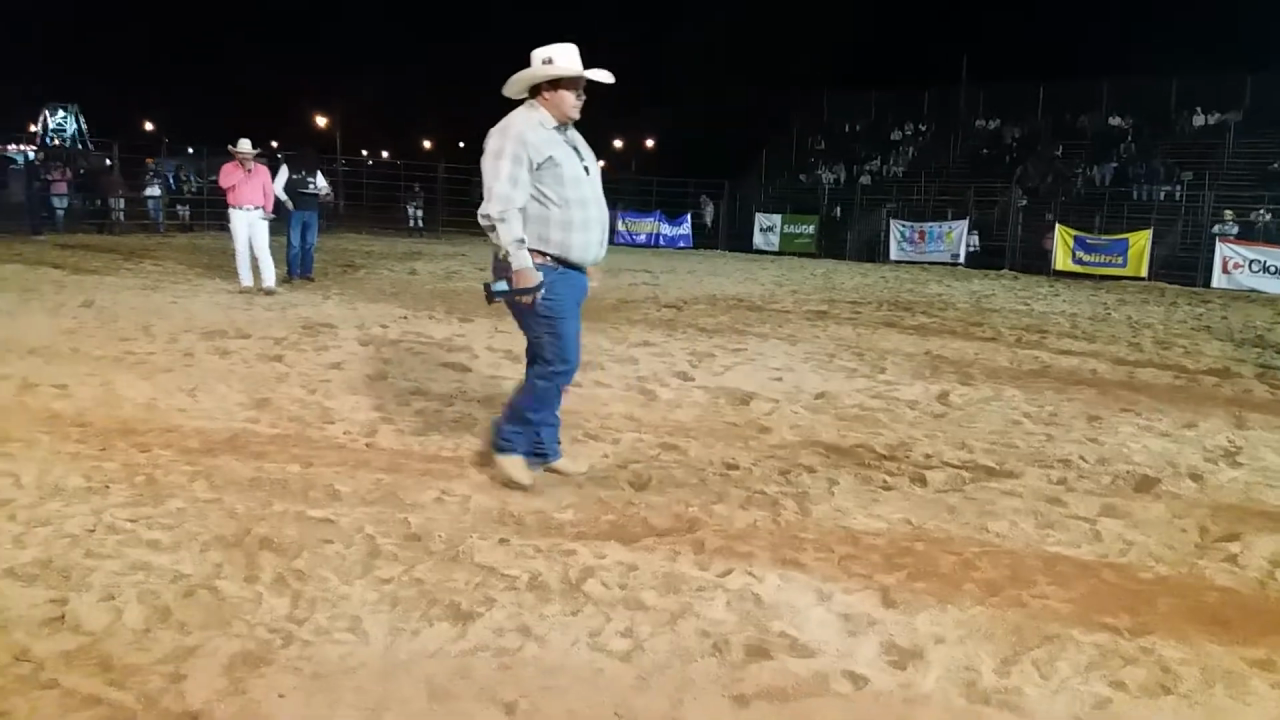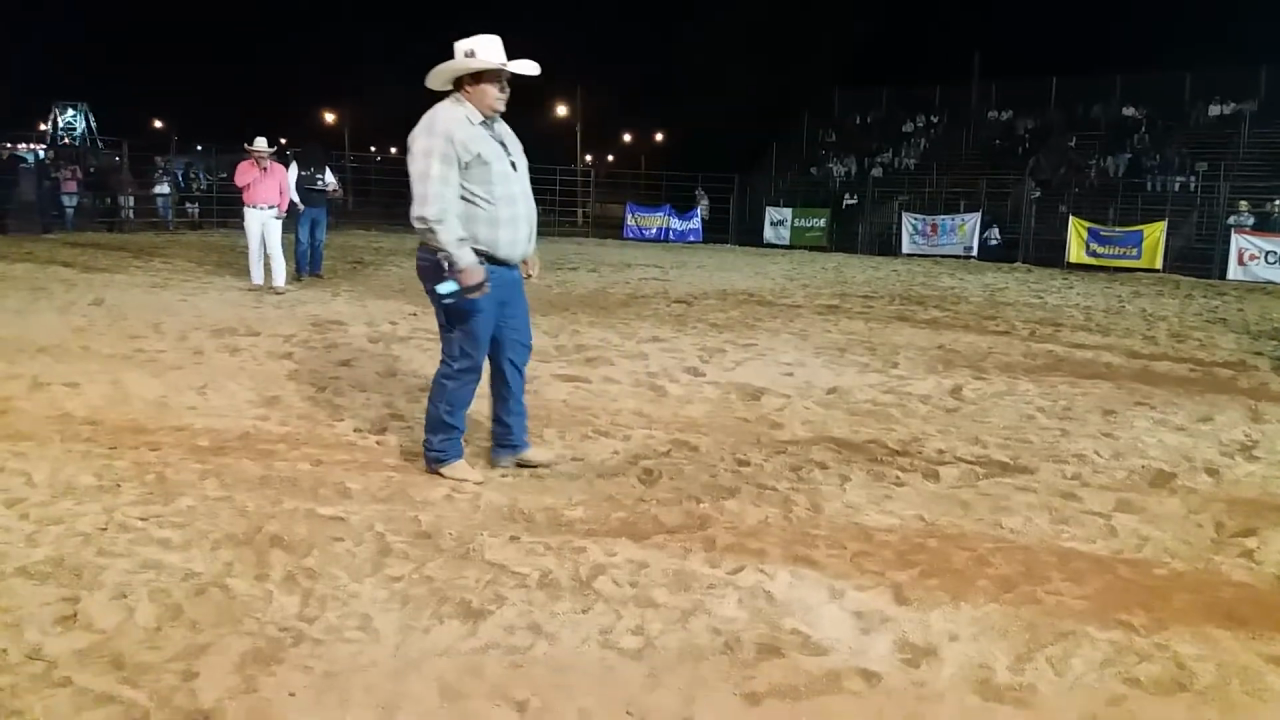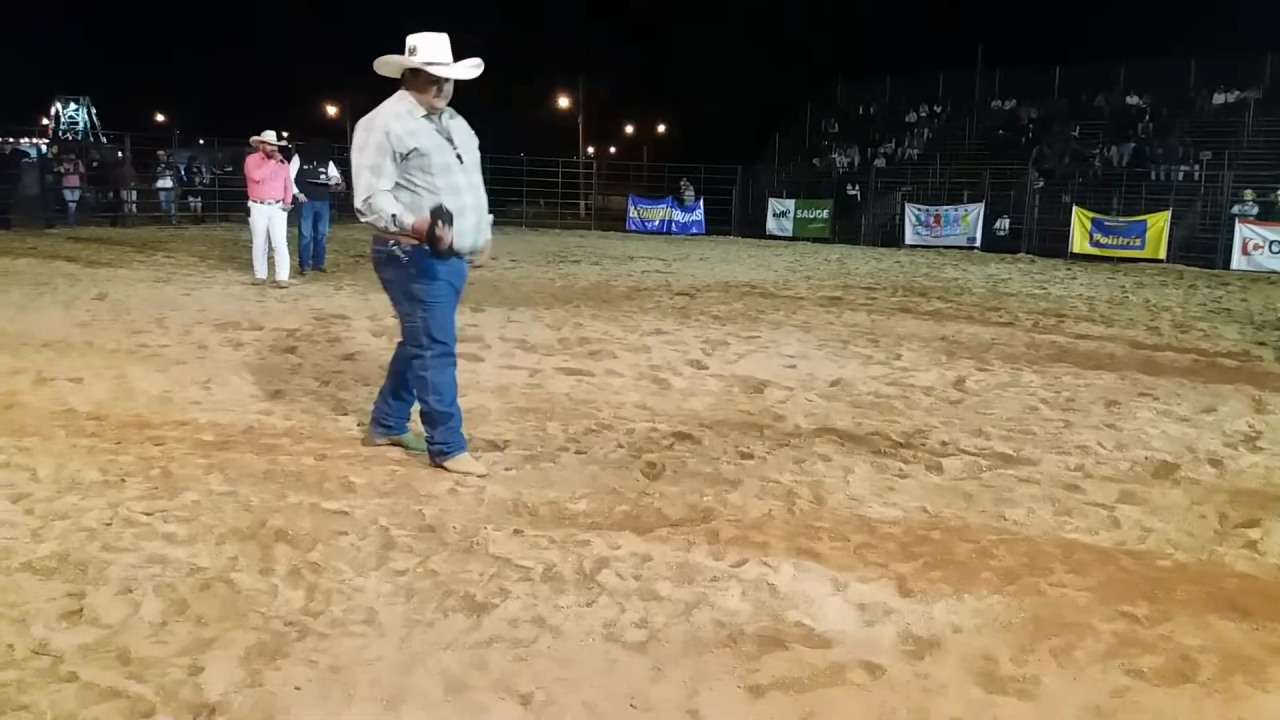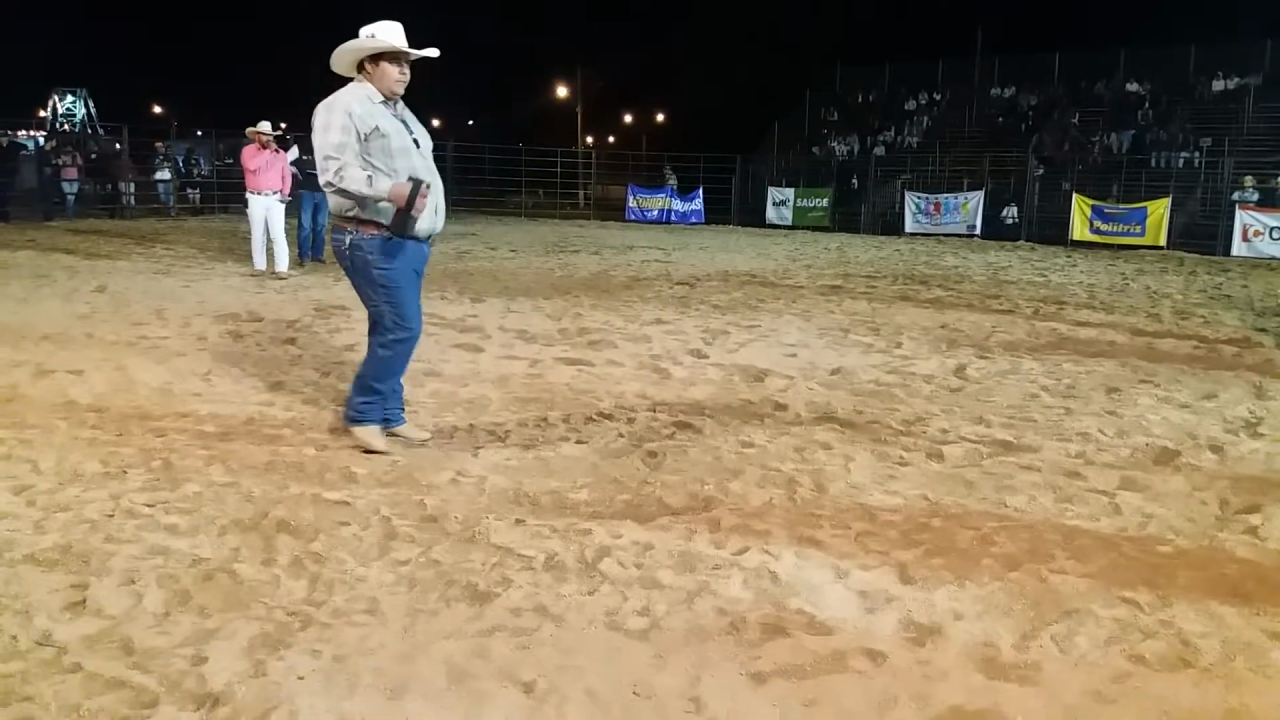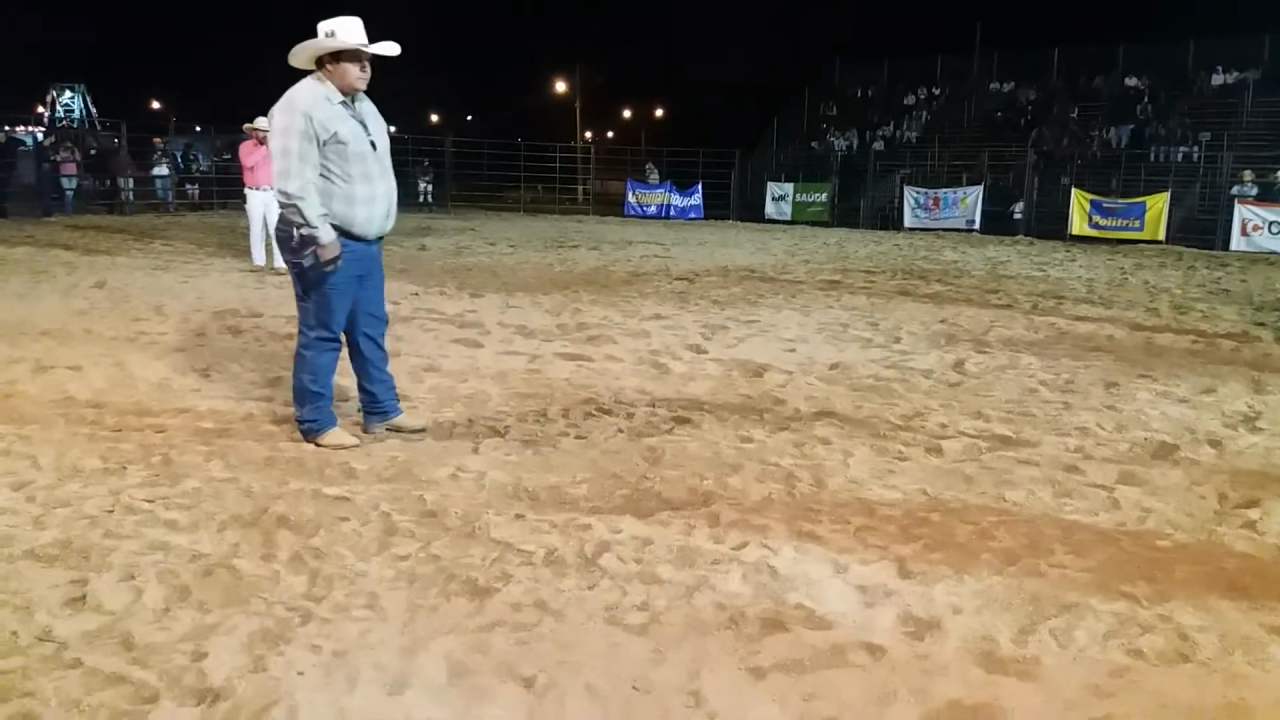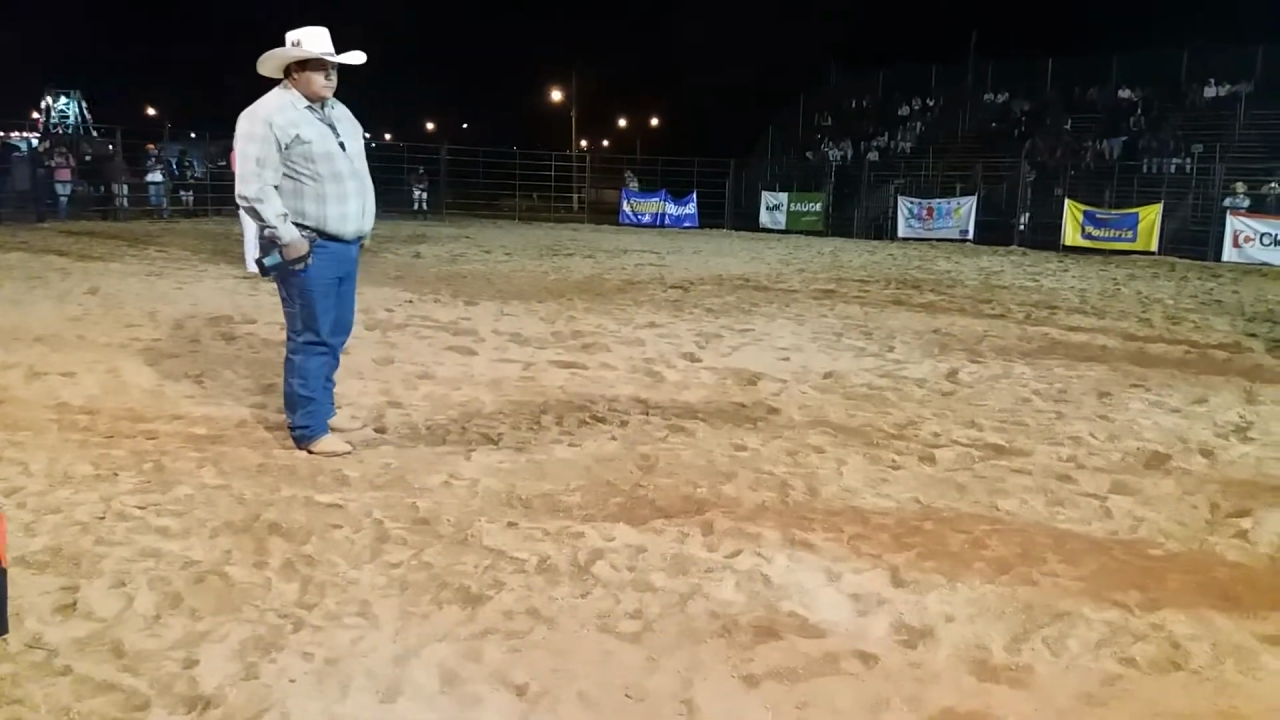
dt=0.5s
person 1, frame 1
left shoulder: (567, 135)
right shoulder: (517, 133)
right elbow: (501, 208)
left wrist: (587, 263)
right wrist: (519, 264)
left hip: (569, 273)
right hip: (536, 273)
left knee: (555, 362)
right knee: (558, 362)
left ankle: (541, 449)
right ankle: (508, 443)
person 1, frame 2
left shoulder: (494, 127)
right shoulder: (442, 128)
right elbow: (434, 208)
left wrist: (525, 249)
right wrist: (464, 263)
left hip: (502, 267)
right hip: (463, 268)
left knee: (514, 350)
right knee: (463, 361)
left ankle: (510, 443)
right ankle: (442, 453)
person 1, frame 3
left shoulder: (454, 123)
right shoulder: (384, 124)
left elbow: (471, 183)
right elbow: (370, 196)
left wrist: (483, 233)
right wrist: (417, 221)
left hip: (452, 257)
right hip: (413, 257)
left knee: (421, 343)
right knee: (435, 348)
left ankle: (387, 423)
right ankle: (448, 446)
person 1, frame 4
left shoulder: (399, 112)
right shoulder: (344, 107)
right elbow: (335, 171)
left wrist: (422, 211)
right wrist: (388, 189)
left hip: (411, 241)
right hip: (372, 242)
left knee: (390, 328)
right knee: (401, 327)
left ankle: (388, 416)
right ankle: (362, 413)
person 1, frame 5
left shoulder: (360, 104)
right shoulder: (301, 106)
right elbow: (293, 185)
left wrist: (378, 226)
right wrist: (323, 237)
left hip: (366, 242)
right hip: (327, 243)
left knee: (369, 326)
right knee: (323, 333)
left ankle: (381, 410)
right ankle: (316, 423)
person 1, frame 6
left shoulder: (337, 111)
right shoulder: (267, 115)
right elbow: (252, 188)
left wrist: (360, 230)
right wrist: (287, 236)
left hip: (346, 244)
right hip: (308, 248)
left knee: (336, 334)
right knee: (310, 338)
left ankle: (322, 408)
right ankle: (309, 429)
